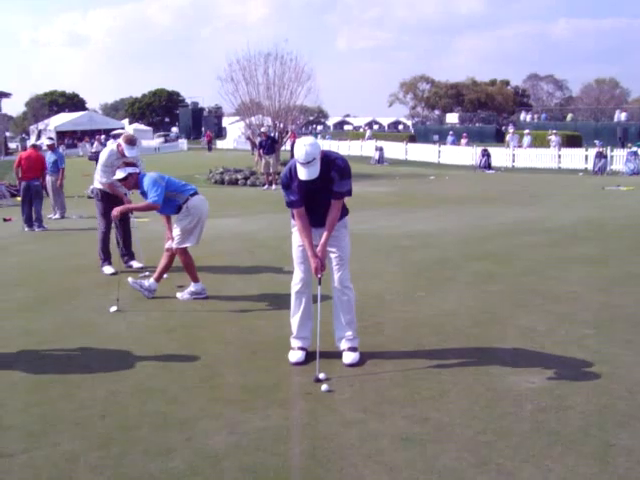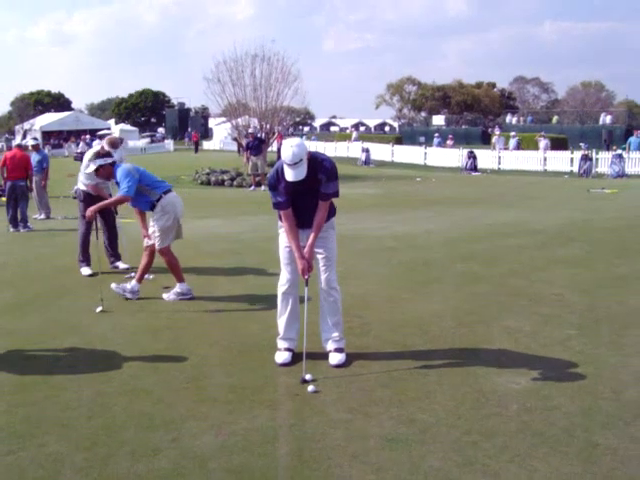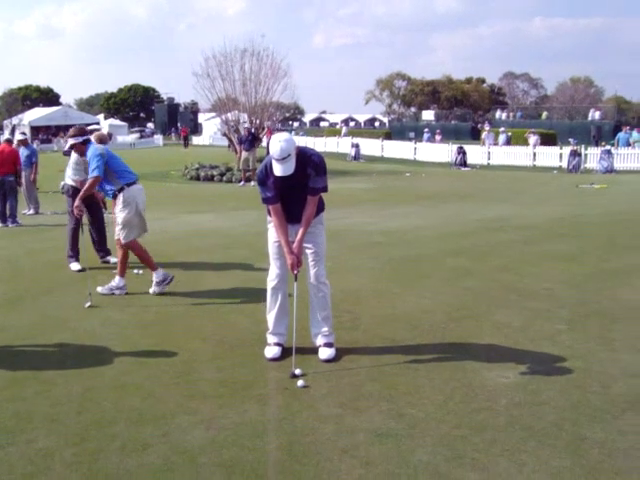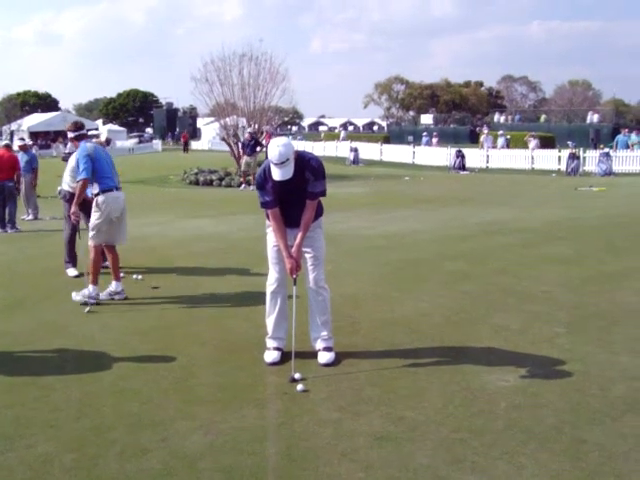
dt=0.4s
person 1, frame 1
left shoulder: (339, 165)
right shoulder: (289, 175)
left elbow: (336, 207)
right elbow: (300, 216)
left wrist: (323, 244)
right wrist: (311, 254)
left hip: (335, 225)
right hip: (304, 227)
left knee: (342, 282)
right knee: (301, 282)
left ankle: (348, 341)
right ankle: (299, 342)
person 1, frame 2
left shoulder: (326, 167)
right shoulder: (276, 176)
left elbow: (323, 208)
right elbow: (287, 217)
left wrist: (310, 246)
right wrist: (298, 255)
left hip: (322, 227)
right hip: (290, 229)
left knee: (328, 283)
right knee: (287, 283)
left ankle: (334, 342)
right ankle: (286, 342)
person 1, frame 3
left shoulder: (314, 162)
right shoulder: (265, 171)
left elbow: (312, 203)
right elbow: (276, 212)
left wrist: (299, 241)
right wrist: (287, 250)
left hip: (311, 222)
right hip: (280, 224)
left knee: (317, 278)
right knee: (276, 278)
left ankle: (324, 337)
right ankle: (275, 337)
person 1, frame 4
left shoulder: (313, 166)
right shoulder: (263, 175)
left elbow: (310, 208)
right elbow: (274, 217)
left wrist: (298, 246)
right wrist: (286, 254)
left hip: (310, 226)
right hip: (278, 228)
left knee: (317, 282)
right knee: (276, 283)
left ankle: (324, 341)
right ankle: (274, 341)
person 2, frame 1
left shoulder: (150, 180)
right shoulder: (144, 187)
left elbow: (155, 205)
right elbow: (163, 206)
left wrist: (125, 208)
right wrist: (169, 230)
left hip: (193, 206)
right hip: (190, 207)
left knee: (179, 248)
right knee: (170, 248)
left ankle: (197, 288)
right ankle: (151, 285)
person 2, frame 2
left shoulder: (124, 170)
right shoulder: (121, 175)
left elbow: (125, 197)
right elbow: (137, 203)
left wrist: (97, 207)
right wrist: (144, 228)
left hip: (167, 204)
right hip: (164, 205)
left knee: (162, 248)
right knee: (149, 247)
left ankle: (183, 289)
right ankle: (133, 287)
person 2, frame 3
left shoulder: (94, 151)
right shoulder: (96, 151)
left elbow: (95, 179)
left wrist: (79, 199)
right wrist: (116, 210)
left hip: (129, 195)
right hip: (128, 194)
left knee: (129, 241)
right knee: (121, 241)
left ankle: (160, 275)
right ankle: (119, 283)
person 2, frame 4
left shoulder: (83, 151)
right shoulder: (98, 148)
left elbow: (84, 180)
left wrist: (75, 205)
left hip: (105, 199)
right hip: (117, 196)
left knee: (95, 245)
right knee: (109, 245)
left ankle: (92, 290)
right ankle: (117, 287)
person 3, frame 1
left shoulder: (133, 154)
right shoulder: (107, 154)
right elbow: (106, 182)
right wrist: (123, 197)
left hip: (120, 192)
right hip: (104, 192)
left knee: (124, 226)
right knee: (105, 228)
left ankle: (128, 258)
right ankle: (105, 263)
person 3, frame 2
left shoulder: (117, 156)
right shoulder: (91, 156)
right elbow: (91, 184)
right wrist: (108, 198)
left hip: (105, 192)
right hip: (87, 193)
left knee: (110, 226)
right knee: (85, 228)
left ankle: (115, 259)
right ankle: (84, 264)
person 3, frame 3
right shoulder: (79, 153)
right elbow: (79, 180)
right wrist: (96, 193)
right hip: (75, 188)
left knee: (98, 222)
right knee: (75, 223)
left ankle: (104, 254)
right ankle: (73, 259)
person 3, frame 4
right shoulder: (76, 160)
right elbow: (75, 187)
right wrist: (91, 200)
left hip: (90, 195)
right hip: (71, 193)
right knee: (71, 228)
left ankle: (103, 259)
right ankle: (70, 265)
